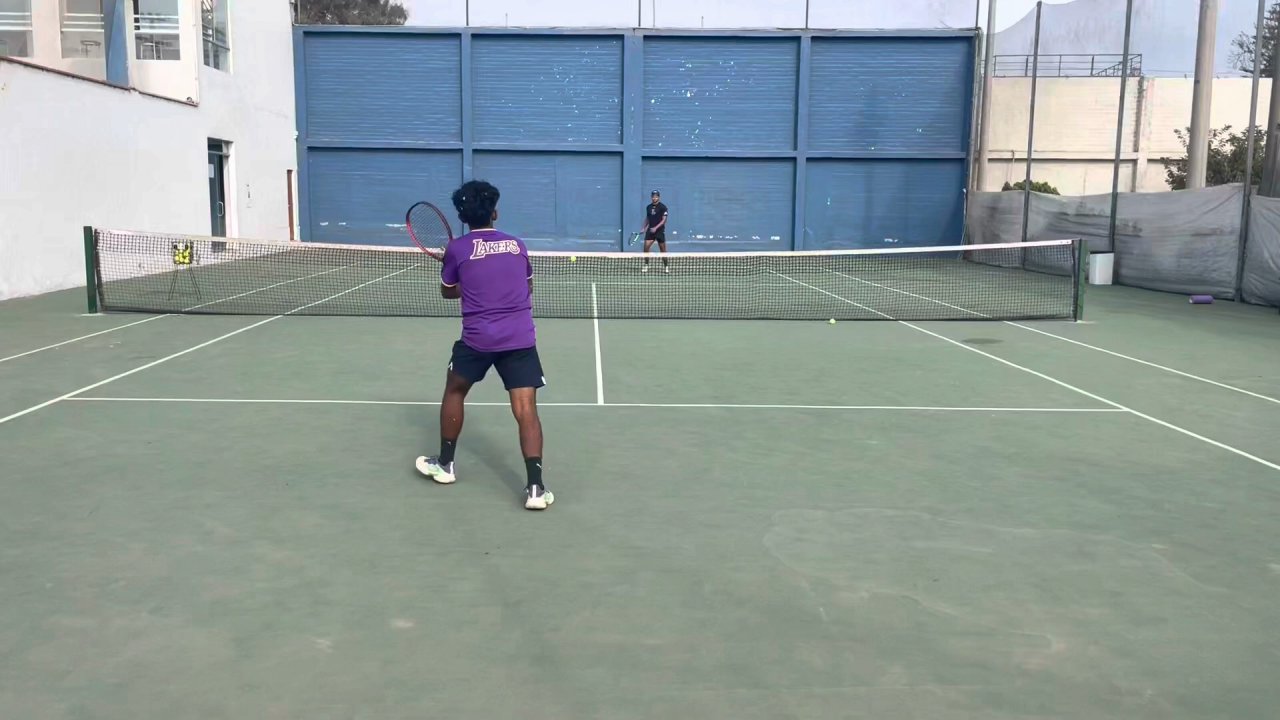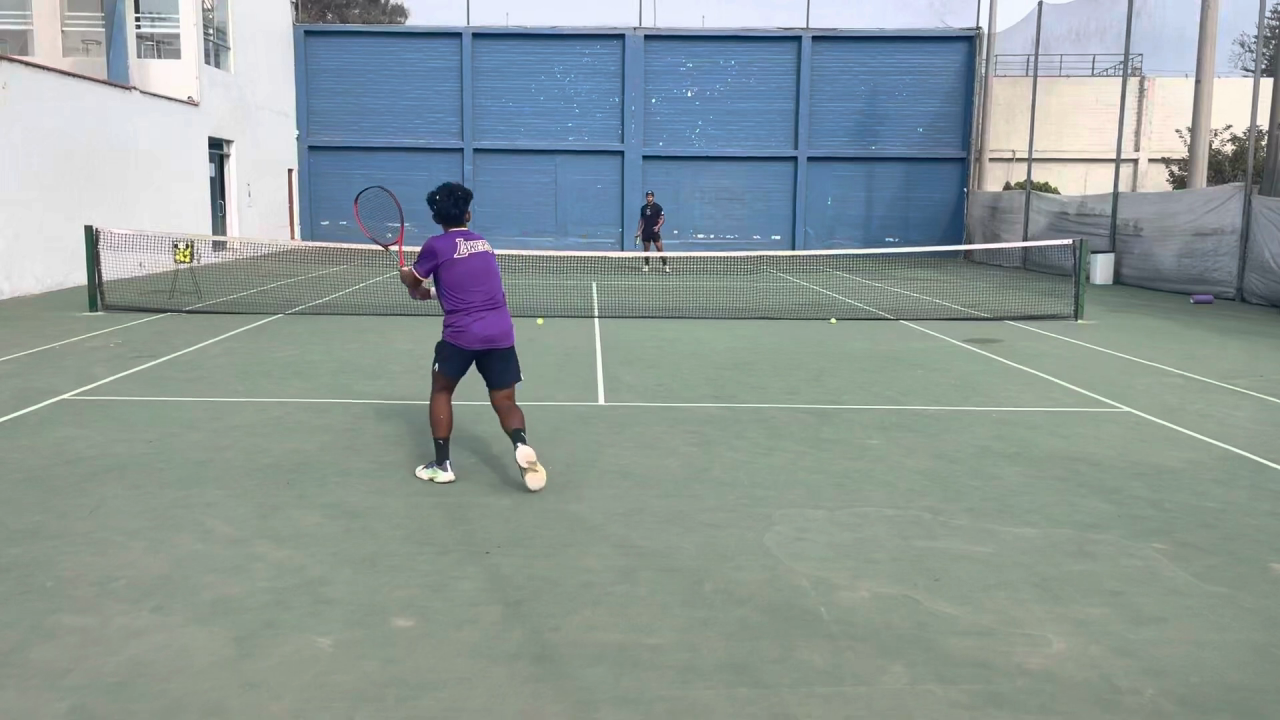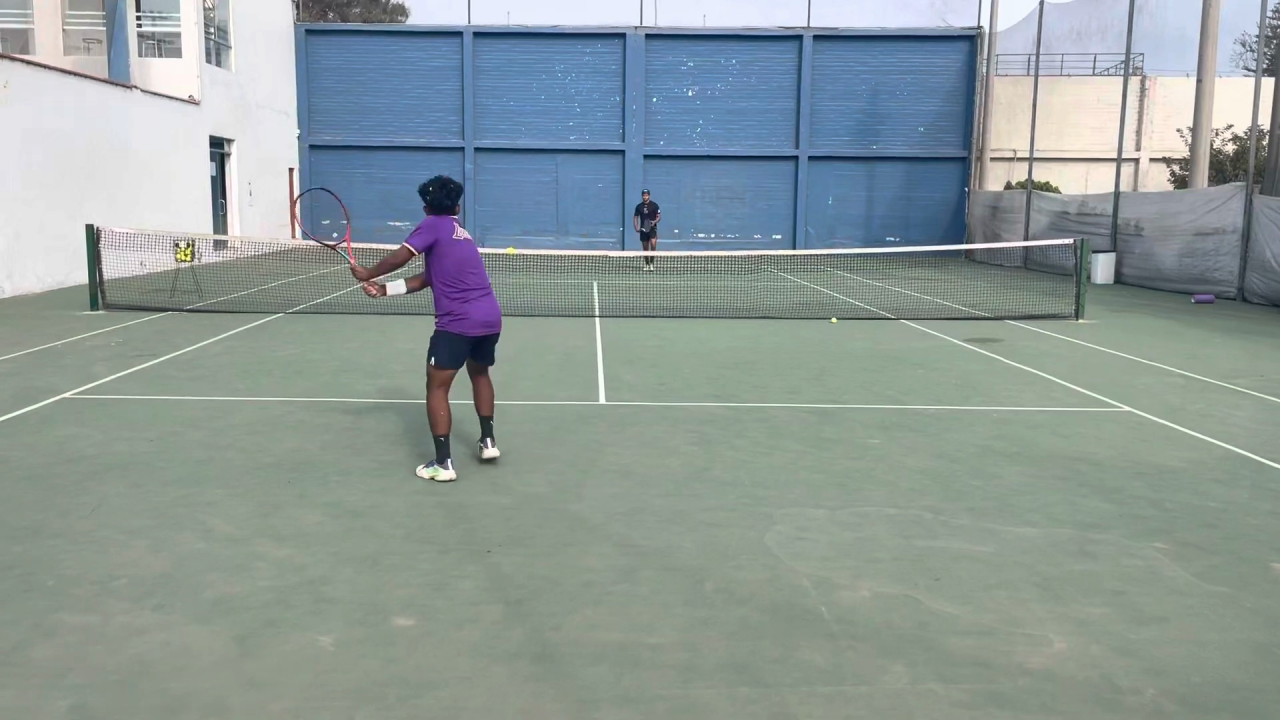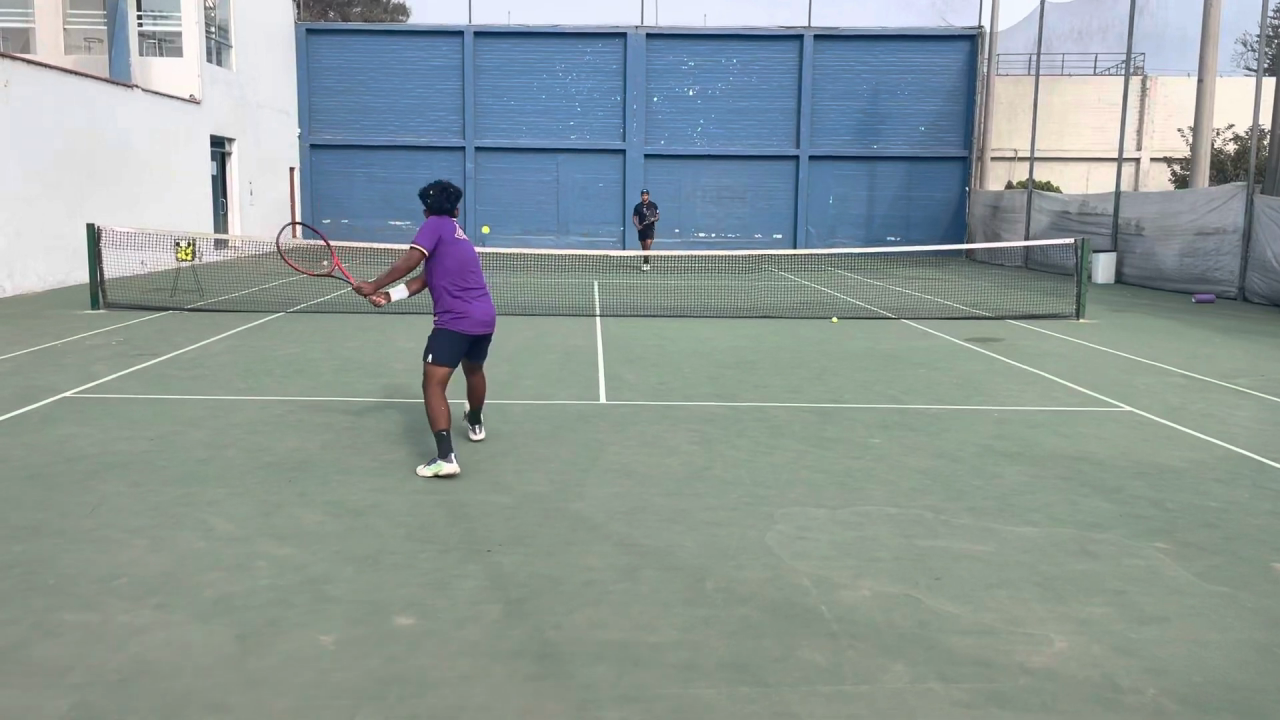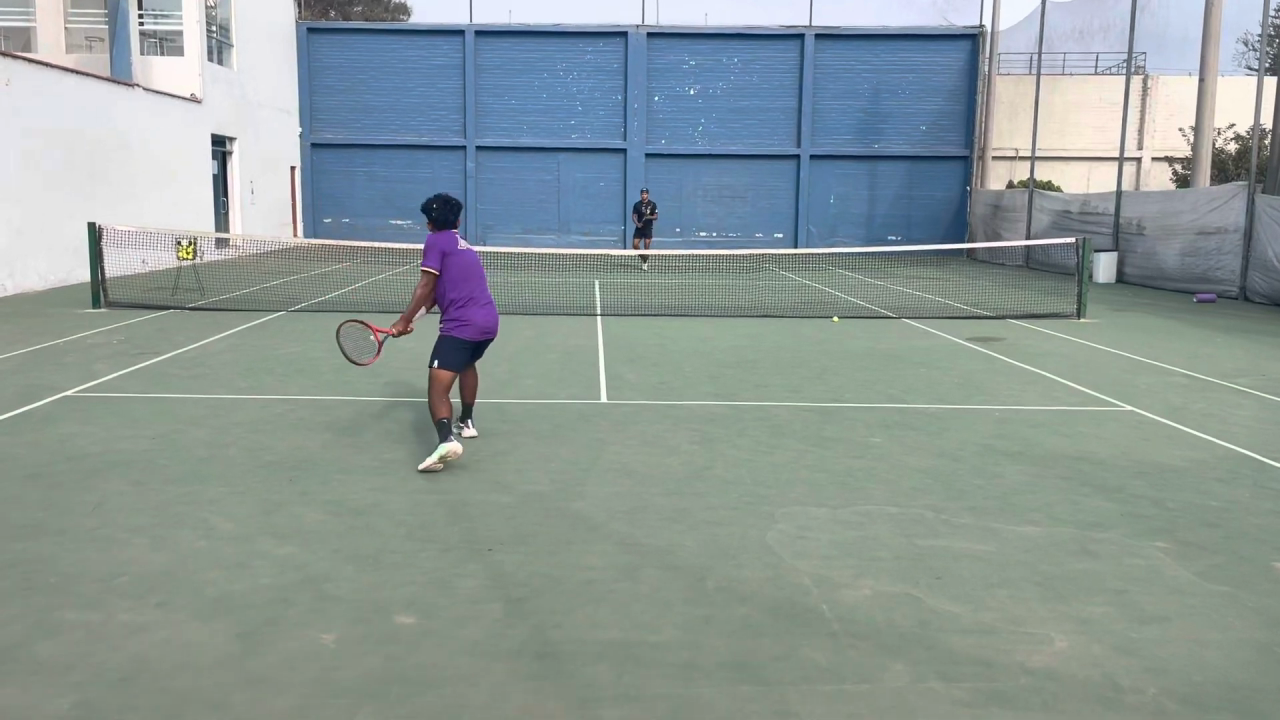
dt=0.2s
person 1, frame 1
left shoulder: (456, 248)
right shoulder: (516, 244)
left elbow: (448, 292)
left hip: (477, 338)
right hip: (519, 338)
left knee: (454, 392)
right knee: (526, 412)
left ankle: (444, 464)
right ankle: (535, 487)
person 1, frame 2
left shoulder: (436, 245)
right shoulder: (484, 244)
left elbow: (412, 283)
left wrist: (407, 278)
right wrist: (430, 292)
left hip: (461, 336)
right hip: (501, 334)
left knee: (441, 393)
right knee: (505, 403)
left ankle: (441, 465)
right ankle: (521, 446)
person 1, frame 3
left shoulder: (434, 225)
right shoulder: (461, 234)
left elbow: (400, 257)
right elbow: (427, 278)
left wrist: (367, 275)
right wrist: (385, 288)
left hip: (457, 323)
right hip: (491, 319)
left knee: (437, 389)
right knee: (480, 374)
left ankle: (442, 463)
right ankle: (488, 440)
person 1, frame 4
left shoulder: (436, 225)
right shoulder: (457, 235)
left elbow: (411, 261)
right elbow: (425, 279)
left wrist: (373, 286)
right wrist: (389, 296)
left hip: (455, 321)
right hip: (485, 318)
left knee: (433, 386)
right knee: (474, 370)
left ankle: (445, 457)
right ankle: (475, 425)
person 1, frame 5
left shoulder: (435, 240)
right shoulder: (463, 245)
left elbow: (426, 286)
right elbow: (437, 292)
left wrist: (405, 319)
right wrist: (410, 317)
left hip: (461, 326)
right hip: (488, 322)
left knee: (438, 390)
right knee: (466, 366)
left ankle: (447, 439)
right ankle: (466, 421)
